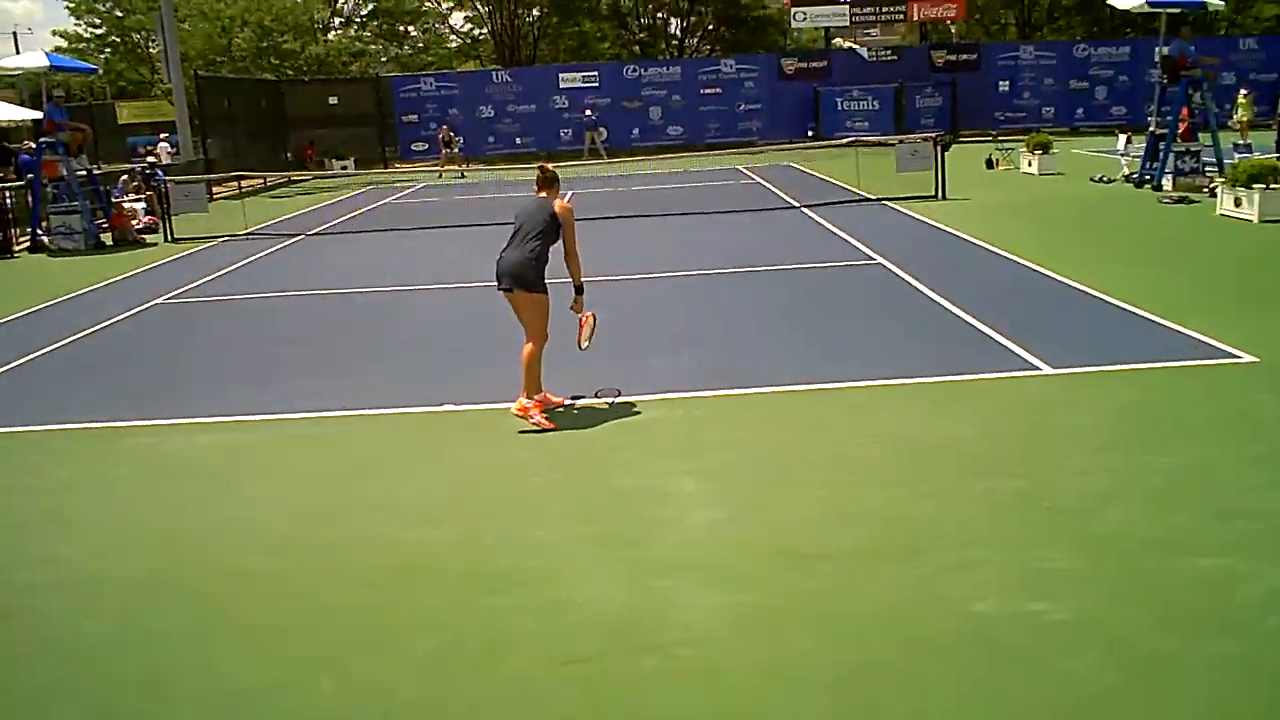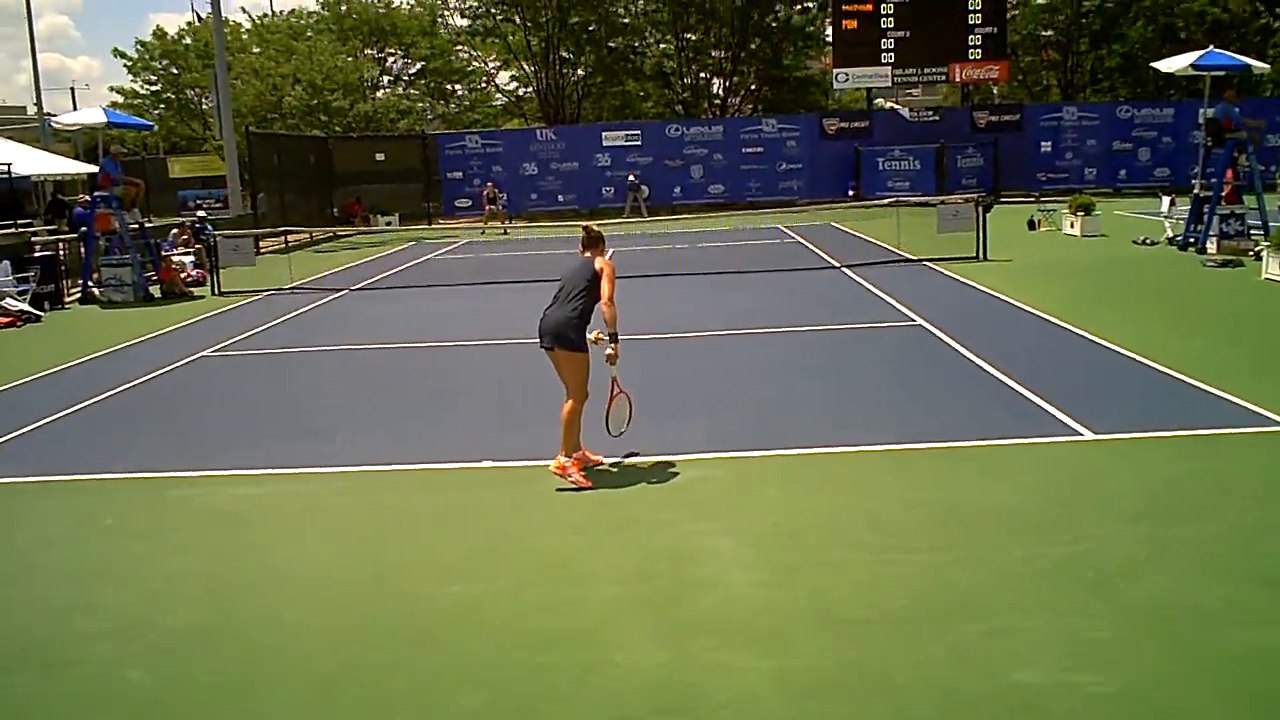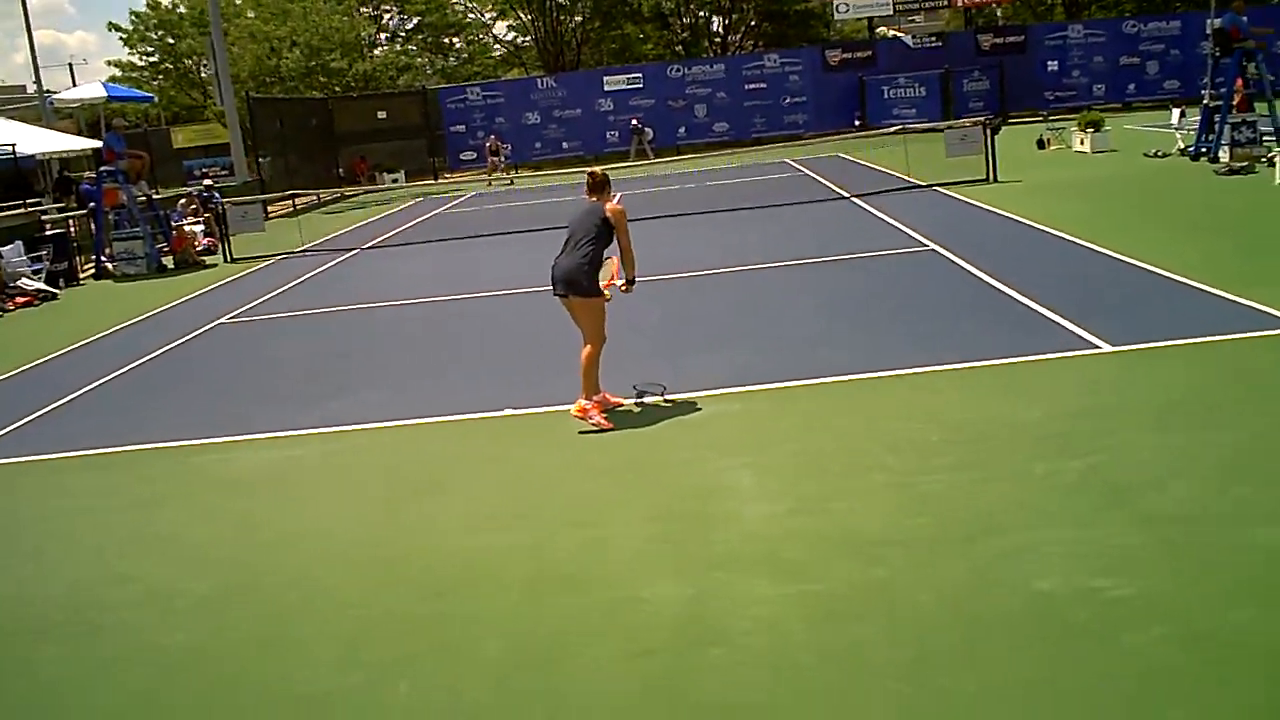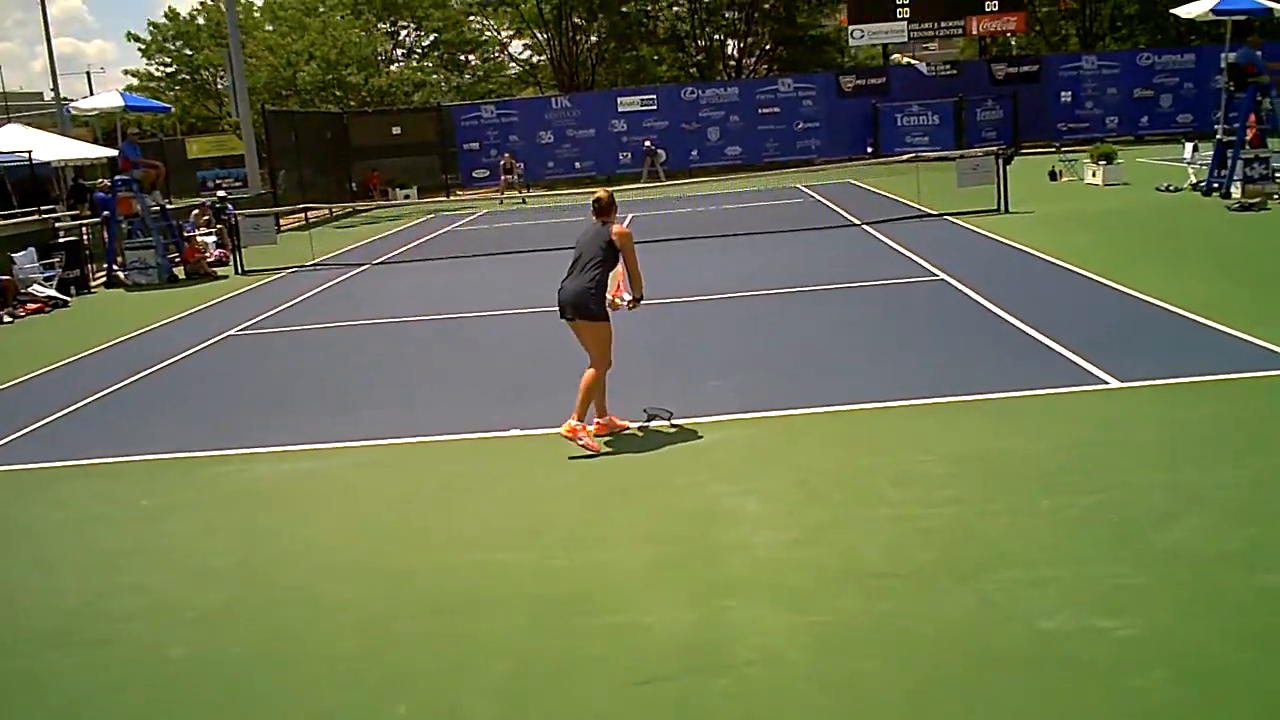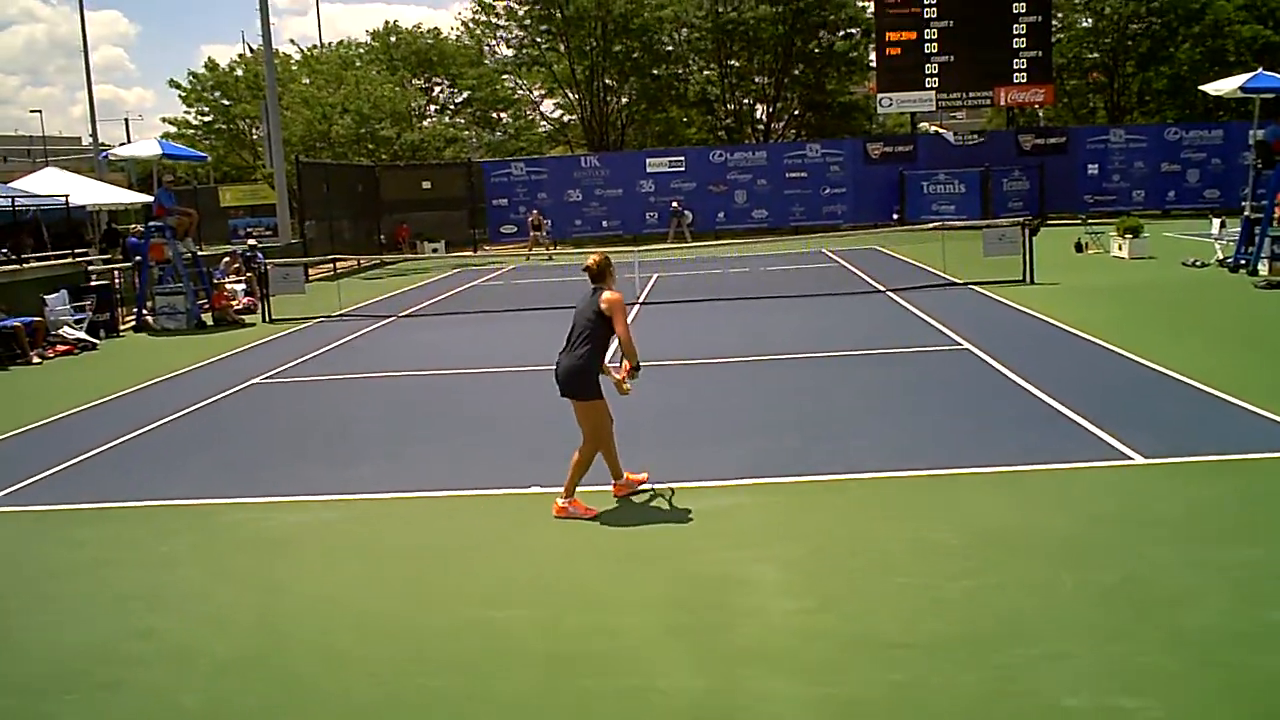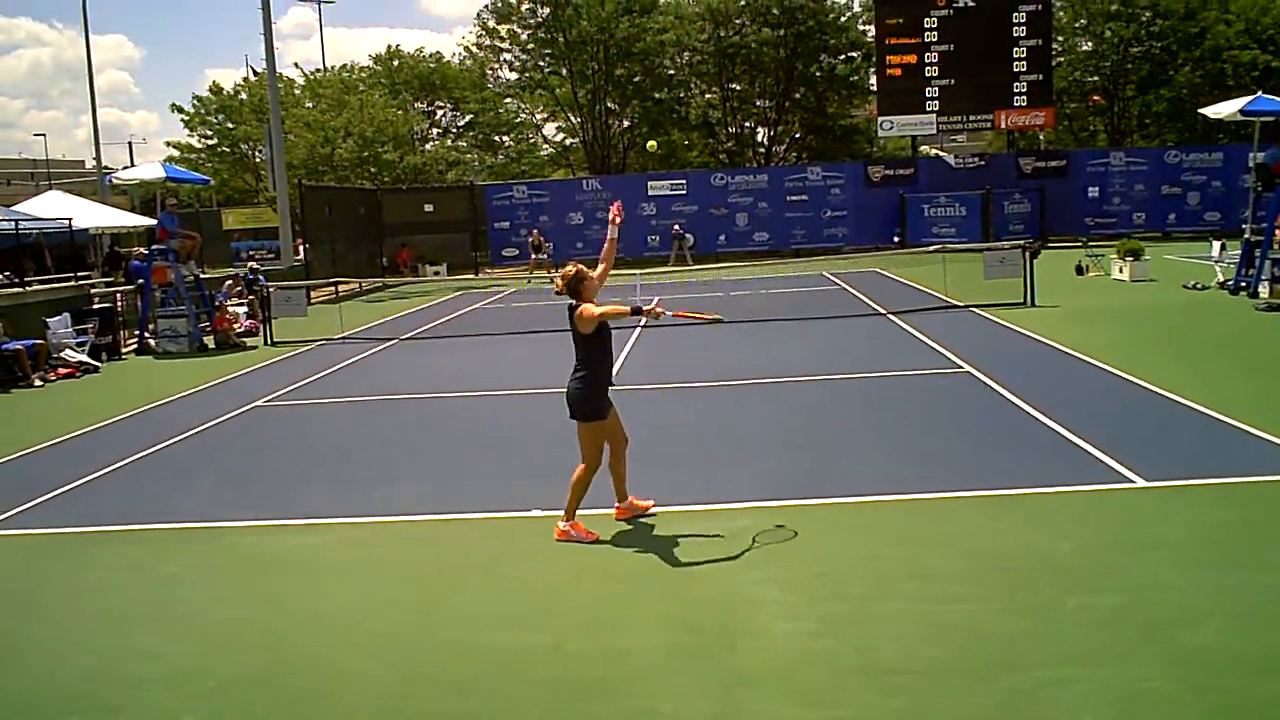
dt=0.7s
person 1, frame 1
left shoulder: (525, 207)
right shoulder: (562, 207)
right elbow: (570, 252)
right wrist: (579, 291)
left hip: (505, 266)
right hip: (526, 268)
left knee: (536, 336)
right knee: (536, 338)
left ankle: (537, 394)
right ankle: (526, 401)
person 1, frame 2
left shoulder: (573, 266)
right shoulder: (604, 264)
right elbow: (606, 301)
left wrist: (586, 338)
right wrist: (613, 340)
left hip: (548, 324)
right hip: (567, 327)
left knee: (576, 394)
right knee: (577, 396)
left ankle: (575, 452)
right ankle: (564, 459)
person 1, frame 3
left shoulder: (581, 211)
right shoulder: (614, 209)
right elbow: (626, 251)
left wrist: (595, 288)
right wrist: (629, 280)
left hip: (560, 272)
right hip: (579, 274)
left knee: (593, 338)
right knee: (594, 340)
left ankle: (596, 395)
right ankle: (584, 403)
person 1, frame 4
left shoulder: (586, 233)
right shoulder: (620, 232)
right elbow: (633, 273)
left wrist: (605, 298)
right wrist: (637, 297)
left hip: (567, 295)
right hip: (586, 298)
left knee: (599, 360)
right knee: (600, 363)
left ankle: (602, 419)
right ankle: (575, 424)
person 1, frame 5
left shoulder: (589, 299)
right shoulder: (613, 298)
right elbow: (624, 341)
left wrist: (613, 375)
right wrist: (634, 366)
left hip: (568, 369)
right hip: (579, 374)
left knee: (605, 425)
right knee: (593, 440)
left ankle: (621, 480)
right ankle: (565, 501)
person 1, frame 6
left shoulder: (587, 306)
right shoulder: (585, 312)
left elbow: (604, 264)
right elbow: (605, 312)
left wrist: (613, 228)
right wrist: (640, 310)
left hip: (595, 392)
right hip: (587, 394)
left knee: (619, 442)
right knee: (591, 462)
left ankle: (624, 503)
right ankle: (566, 523)
